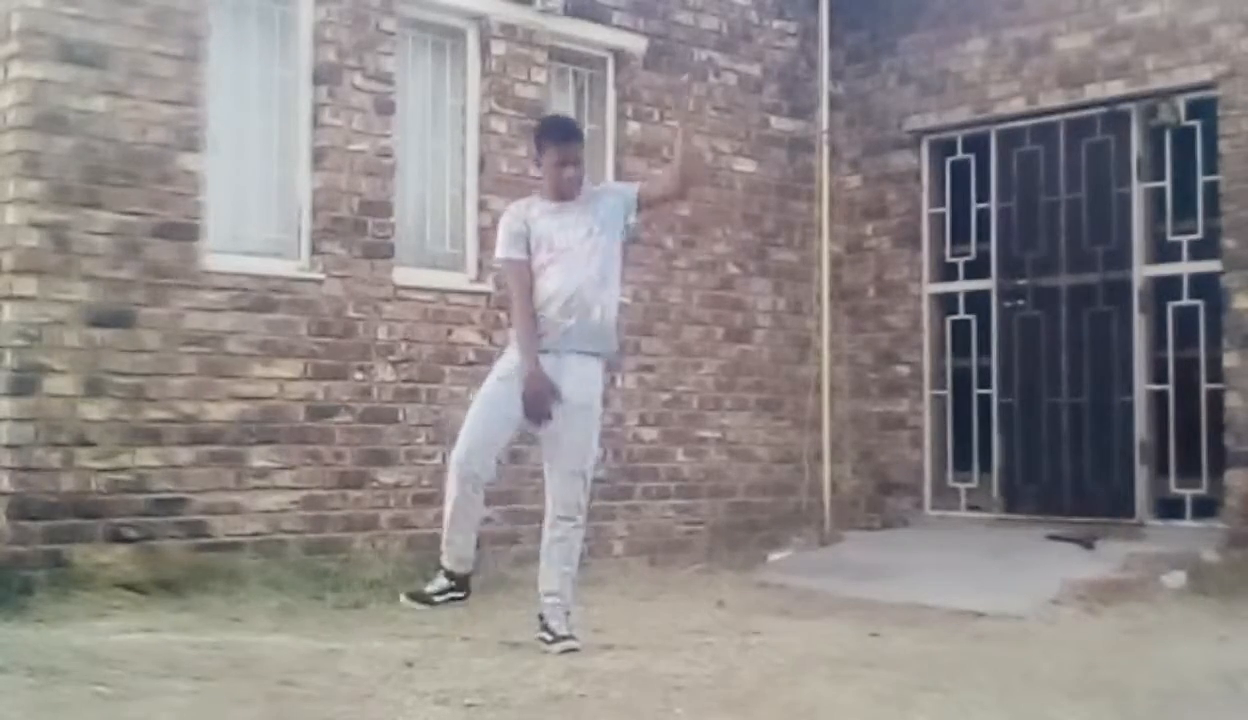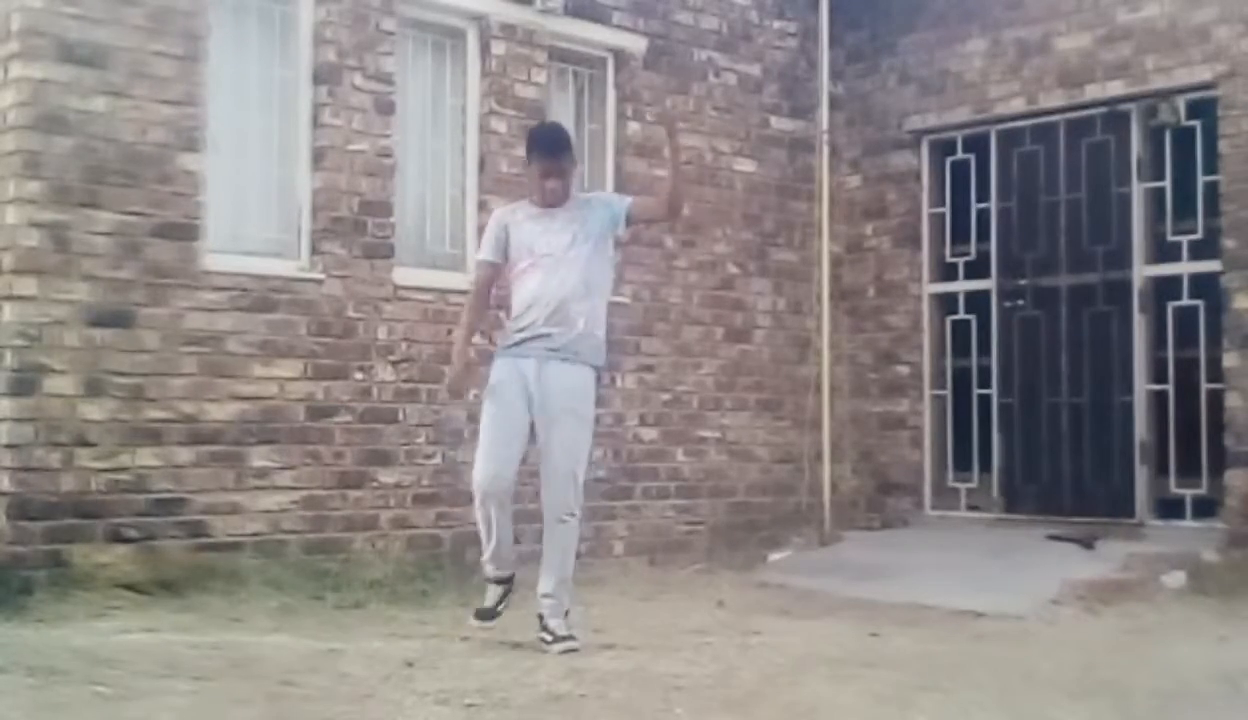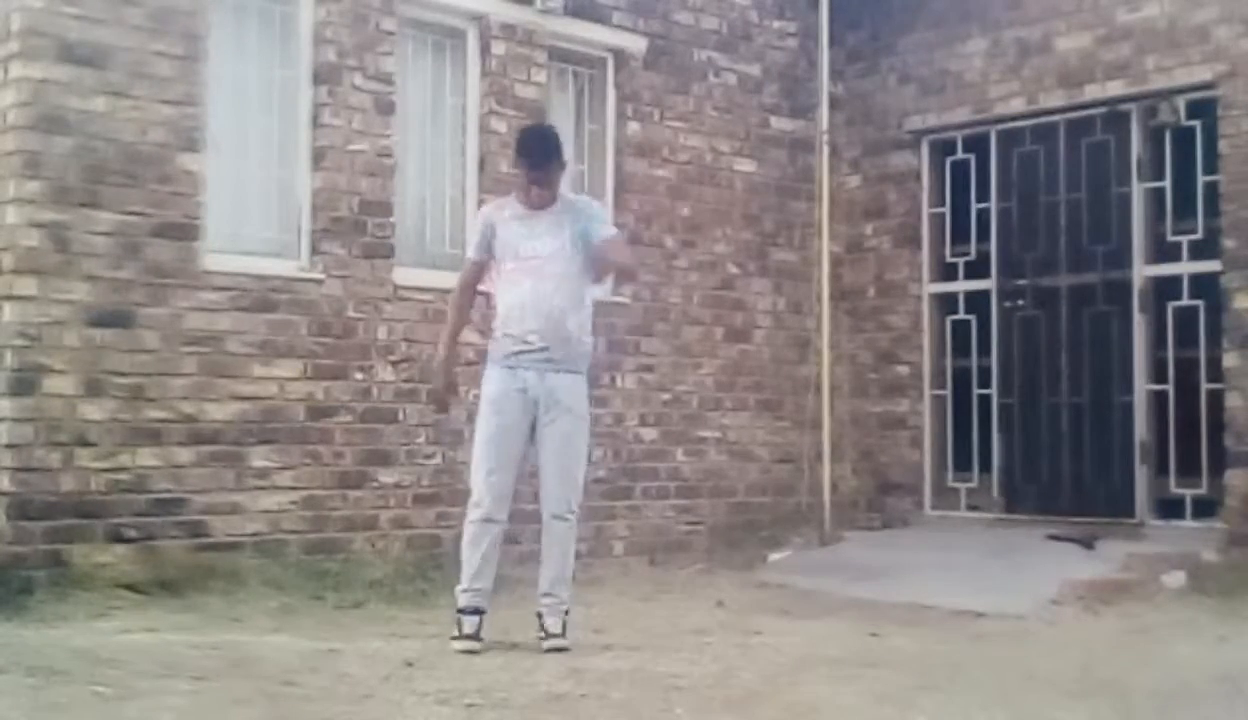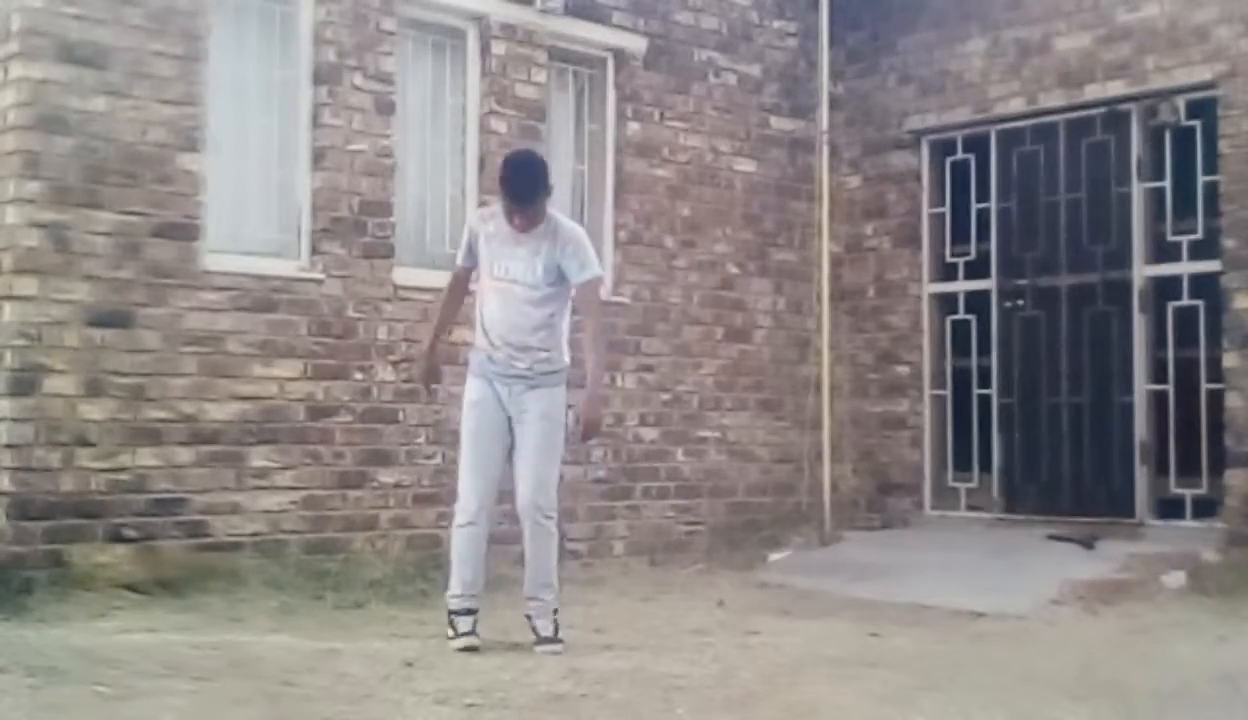
dt=0.3s
person 1, frame 1
left shoulder: (612, 201)
right shoulder: (519, 217)
left elbow: (678, 187)
right elbow: (521, 296)
left wrist: (683, 122)
right wrist: (531, 368)
left hip: (582, 364)
right hip: (526, 356)
left knee: (569, 496)
right knee: (468, 459)
left ankle: (554, 613)
right ankle: (455, 571)
person 1, frame 2
left shoulder: (602, 210)
right shoulder: (507, 220)
left elbow: (668, 209)
right elbow: (482, 289)
left wrist: (671, 145)
right wrist: (460, 350)
left hip: (574, 367)
right hip: (514, 361)
left knee: (564, 496)
right knee: (490, 479)
left ankle: (553, 611)
right ankle: (498, 572)
person 1, frame 3
left shoulder: (586, 215)
right shoulder: (494, 216)
left elbow: (624, 263)
right elbow: (467, 287)
left wrist: (615, 263)
right wrist: (445, 357)
left hip: (565, 372)
right hip: (506, 369)
left knee: (562, 500)
right knee: (489, 492)
left ankle: (553, 611)
right ankle: (470, 608)
person 1, frame 4
left shoulder: (569, 239)
right shoulder: (481, 225)
left elbow: (592, 317)
right elbow: (458, 287)
left wrist: (593, 392)
right wrist: (432, 349)
left hip: (542, 385)
right hip: (486, 379)
left knee: (536, 502)
right knee: (474, 500)
left ankle: (543, 612)
right ankle: (463, 610)
